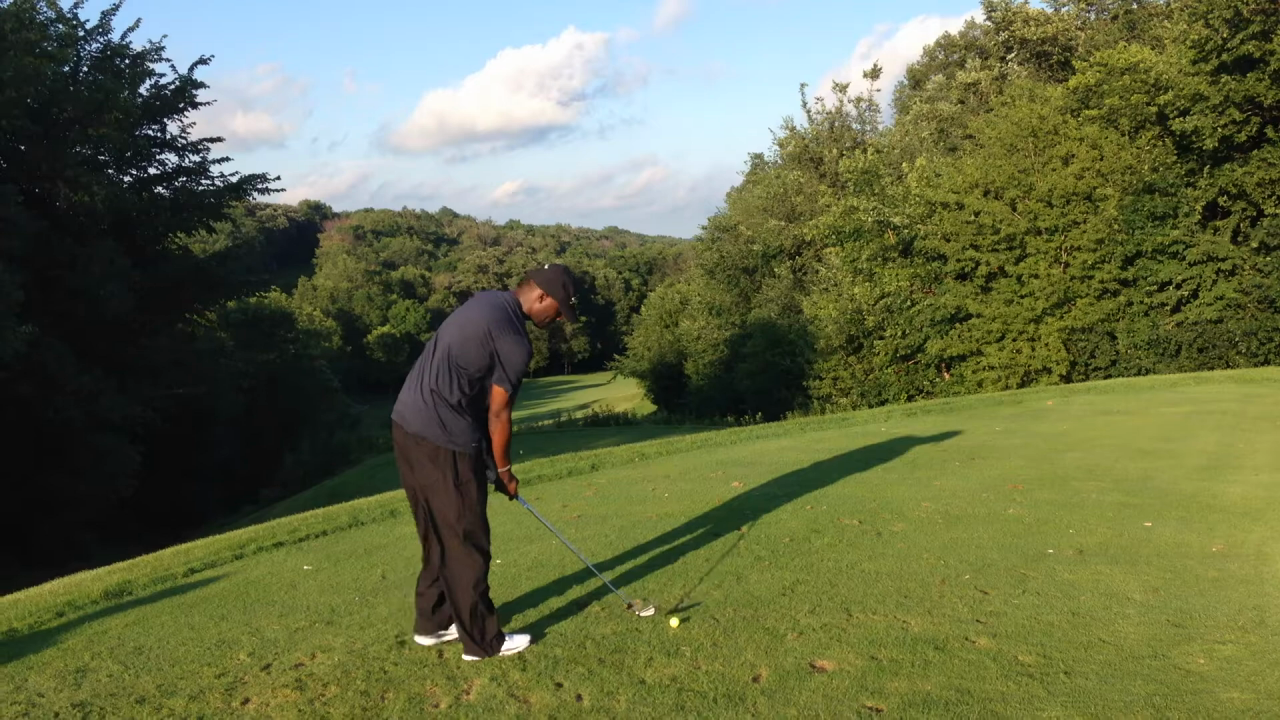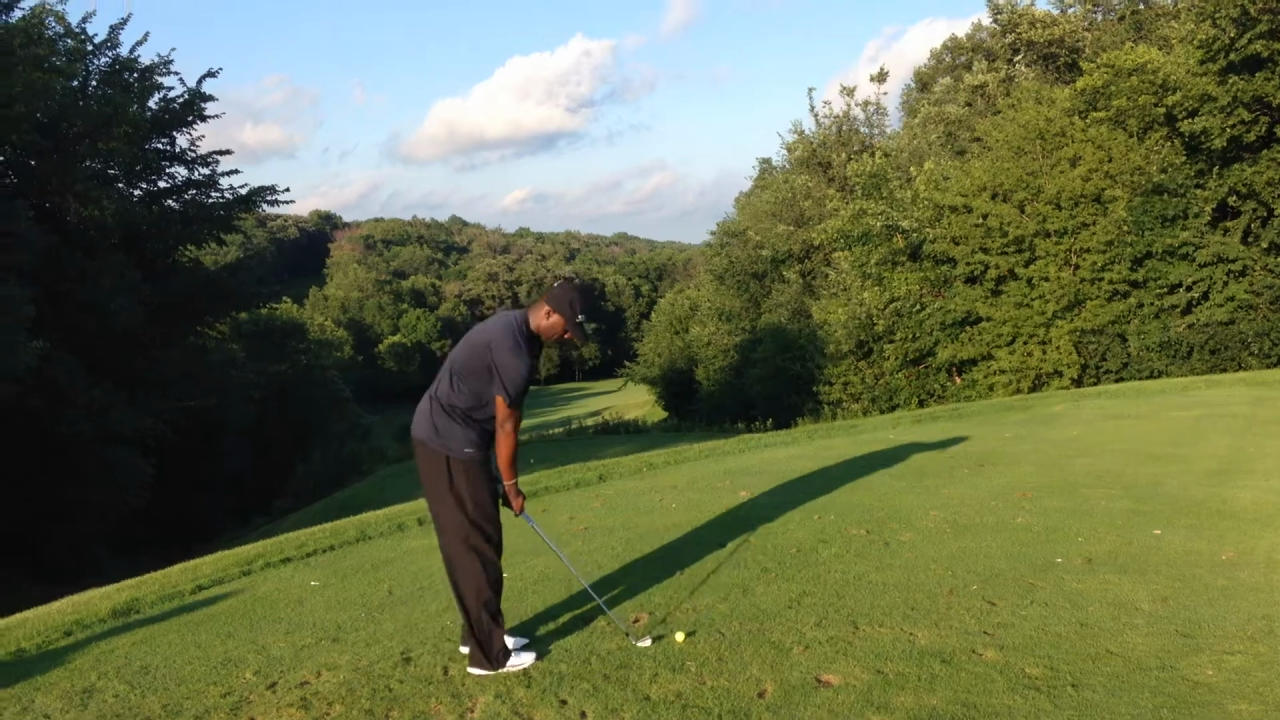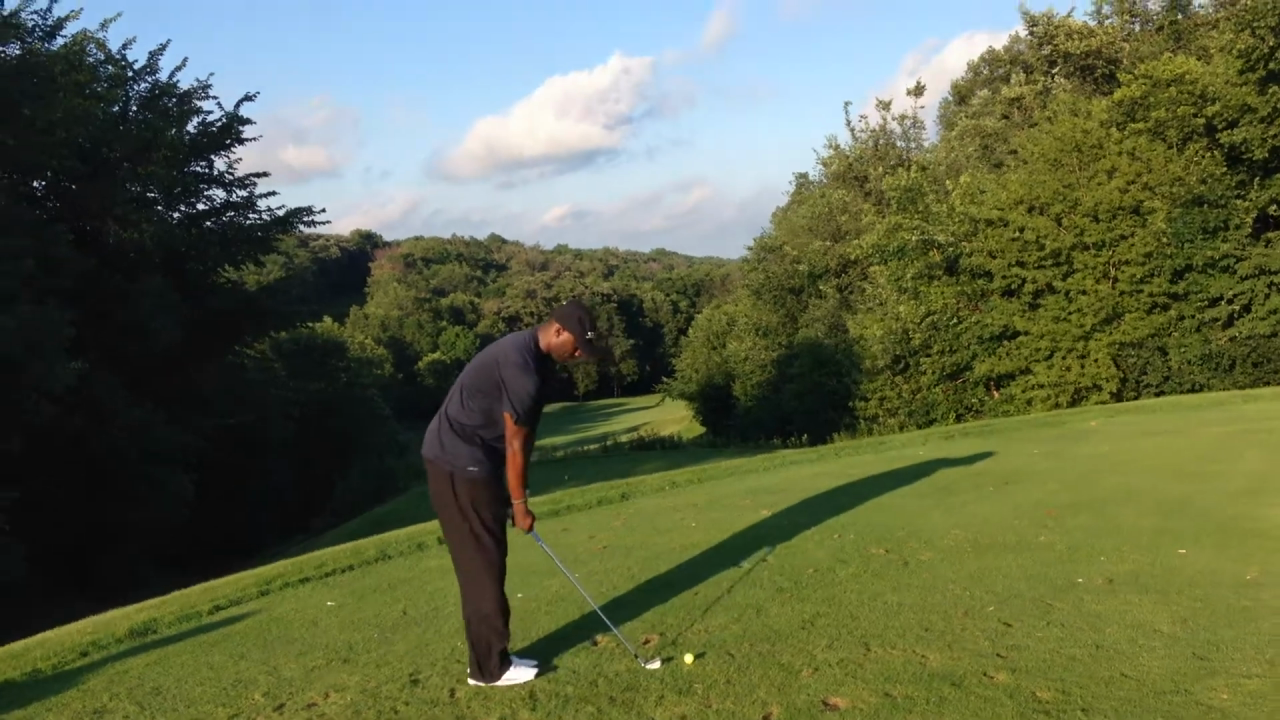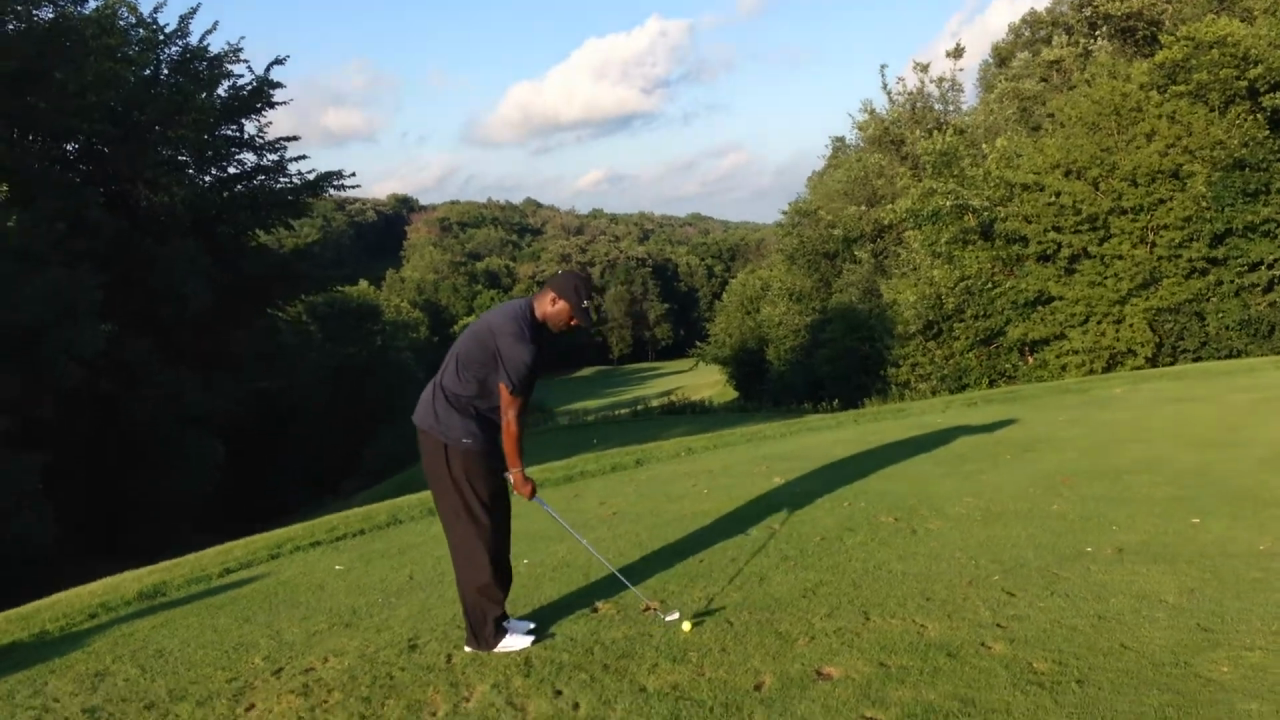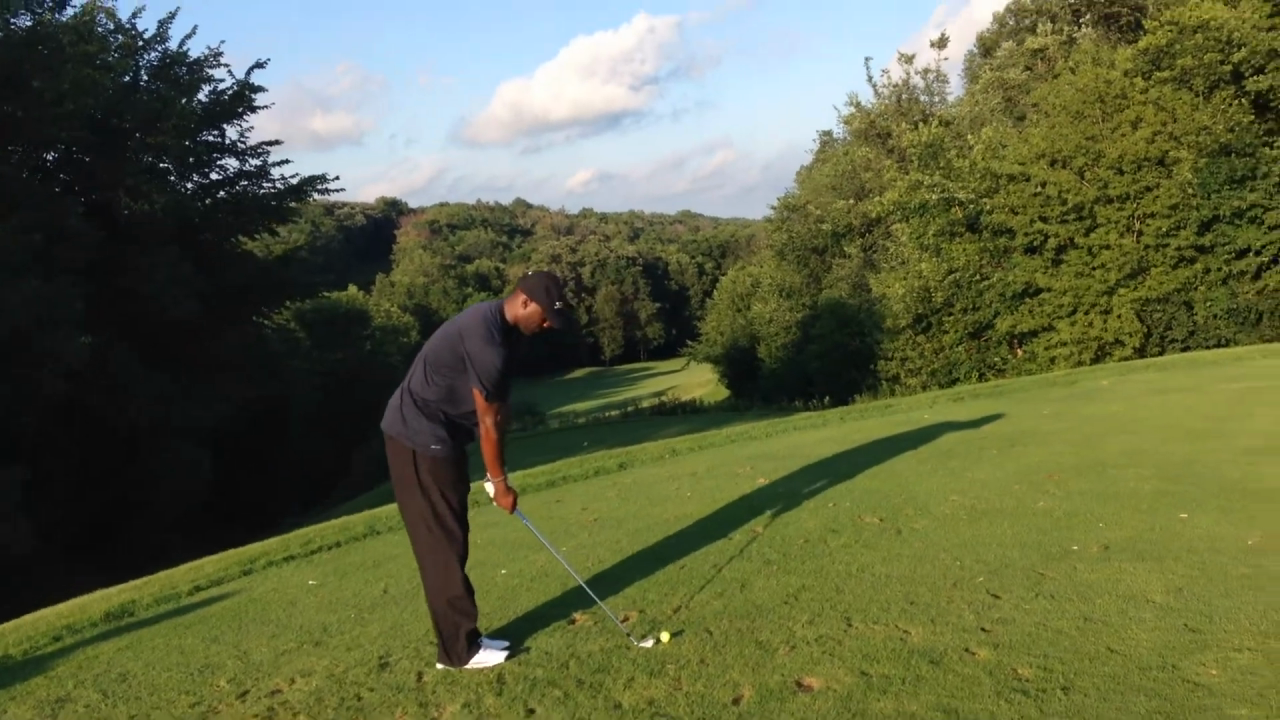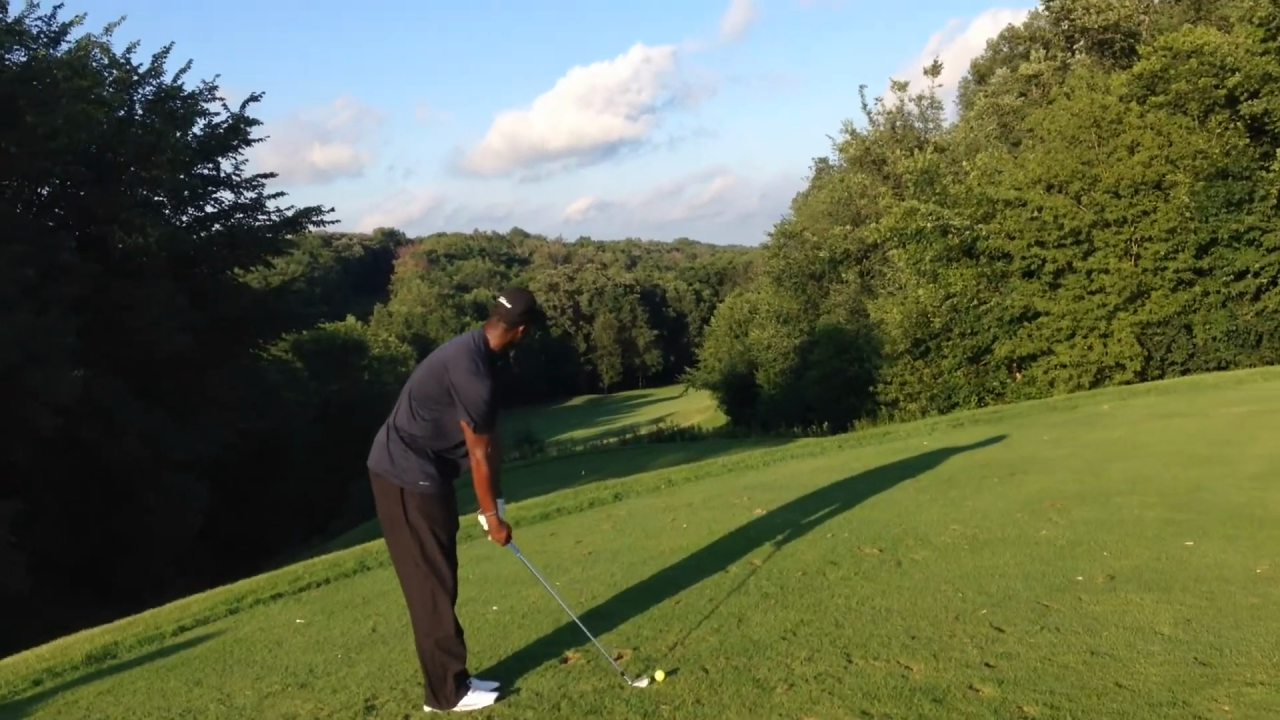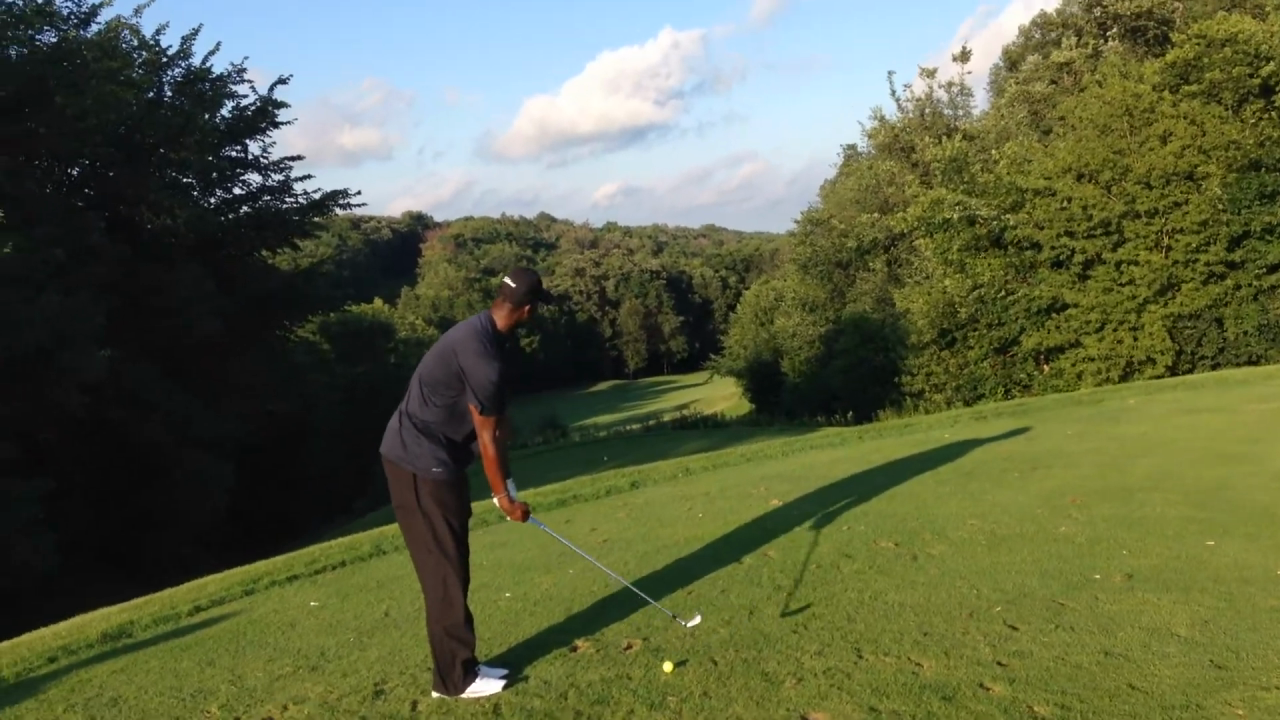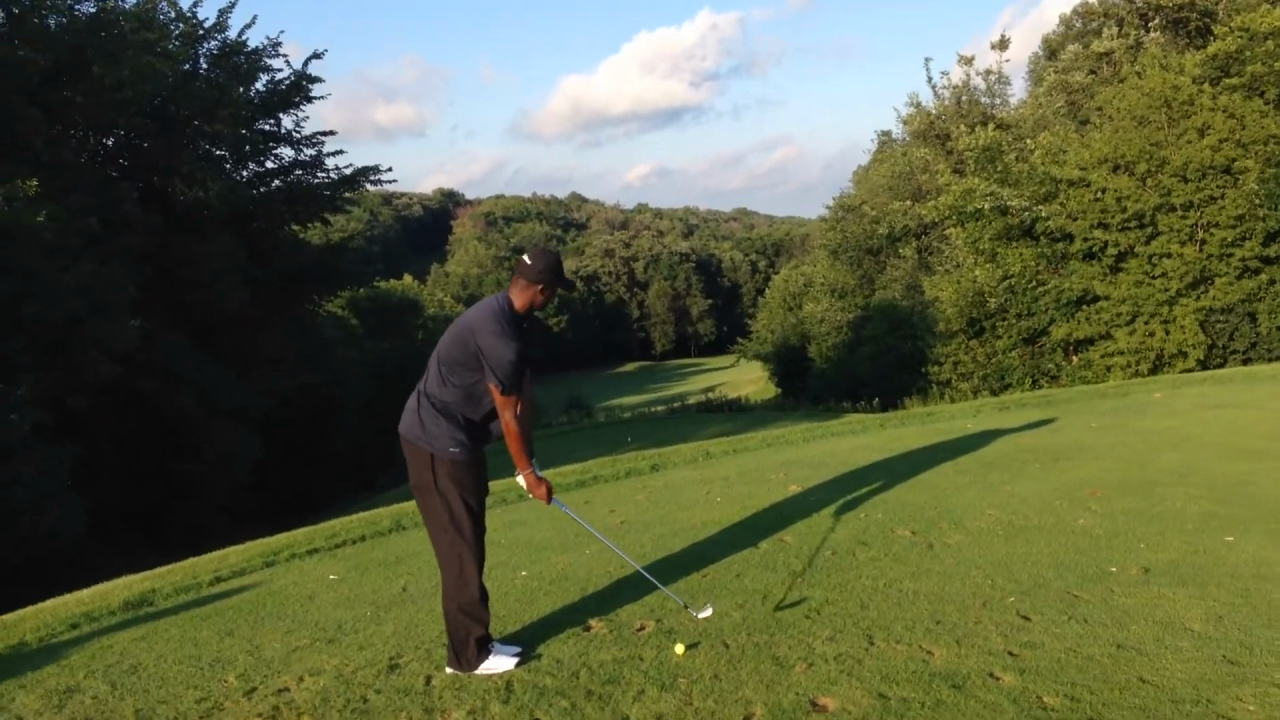
dt=0.4s
person 1, frame 1
left shoulder: (487, 301)
right shoulder: (514, 340)
right elbow: (498, 414)
left wrist: (490, 460)
right wrist: (503, 470)
left hip: (409, 423)
right hip: (443, 439)
left knee: (441, 534)
right knee: (465, 542)
left ankle: (432, 622)
right ankle: (482, 640)
person 1, frame 2
left shoulder: (514, 326)
right shoulder: (514, 350)
left elbow: (503, 415)
right elbow: (505, 425)
left wrist: (501, 476)
right wrist: (510, 485)
left hip: (444, 436)
right hip: (450, 444)
left knee: (477, 540)
right knee: (474, 546)
left ankle: (479, 633)
right ankle: (488, 654)
person 1, frame 3
left shoulder: (530, 351)
right shoulder: (521, 368)
left elbow: (524, 435)
right elbow: (515, 444)
left wrist: (519, 493)
right wrist: (519, 503)
left hip: (473, 459)
right hip: (457, 462)
left knee: (487, 559)
right knee: (482, 563)
left ankle: (492, 655)
right ankle: (488, 666)
person 1, frame 4
left shoulder: (521, 317)
right shoulder: (518, 338)
left elbow: (510, 407)
right elbow: (510, 414)
left wrist: (510, 464)
right wrist: (517, 472)
left hip: (466, 427)
right hip: (452, 432)
left knee: (493, 523)
right knee: (475, 533)
left ankle: (493, 616)
right ankle: (485, 633)
person 1, frame 5
left shoulder: (493, 321)
right shoulder: (487, 339)
left elbow: (498, 409)
right elbow: (488, 420)
left wrist: (498, 472)
right wrist: (499, 482)
left hip: (437, 435)
right hip: (419, 439)
left knee: (450, 540)
right knee: (442, 544)
left ankle: (464, 636)
right ankle: (458, 649)
person 1, frame 6
left shoulder: (475, 352)
right shoulder: (472, 371)
left elbow: (488, 440)
right elbow: (478, 452)
left wrist: (497, 501)
right wrist: (492, 516)
left hip: (420, 471)
right hip: (407, 476)
left knee: (438, 579)
right knee: (432, 583)
left ankle: (451, 677)
right ankle: (446, 691)
person 1, frame 7
left shoulder: (483, 335)
right shoulder: (481, 354)
left elbow: (499, 421)
right elbow: (486, 435)
left wrist: (507, 482)
right wrist: (503, 497)
left hip: (433, 457)
right hip: (420, 461)
left knee: (452, 566)
right knee: (444, 569)
left ankle: (460, 664)
right ankle: (454, 678)
person 1, frame 8
left shoulder: (504, 316)
right shoulder: (498, 333)
left elbow: (521, 396)
right elbow: (508, 414)
left wrist: (529, 463)
right wrist: (529, 474)
left hip: (454, 437)
right hip: (438, 441)
left knee: (468, 544)
right knee: (460, 547)
left ankle: (476, 640)
right ankle: (468, 654)
